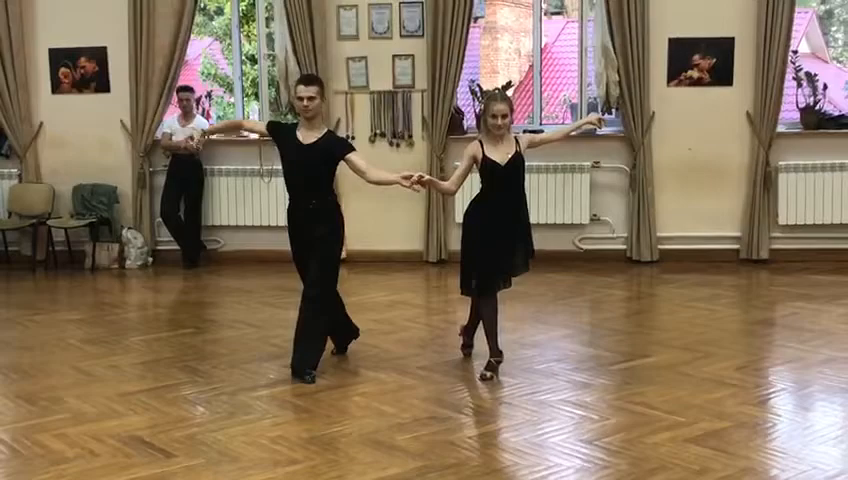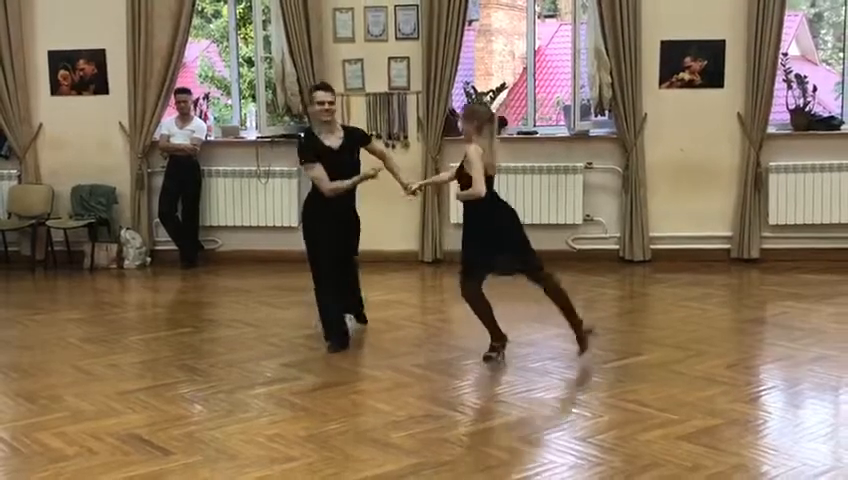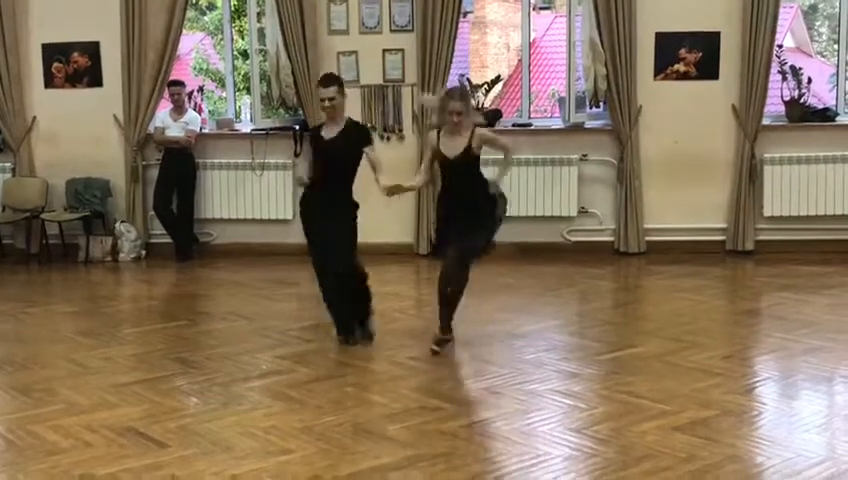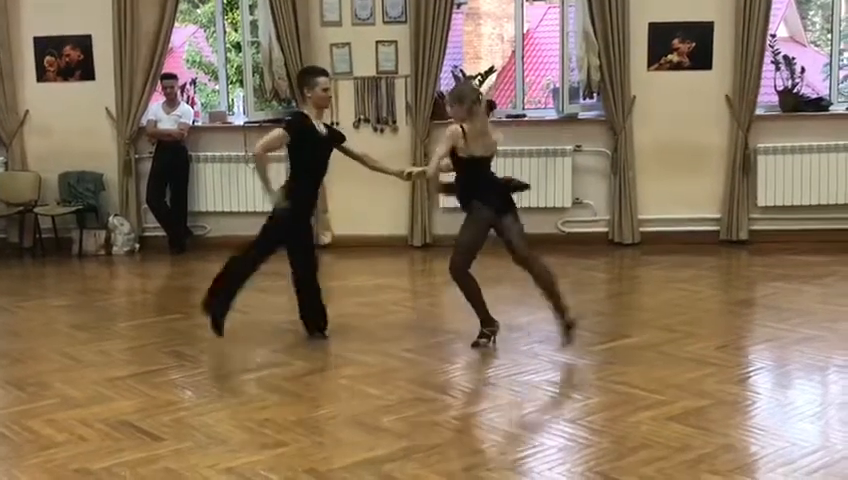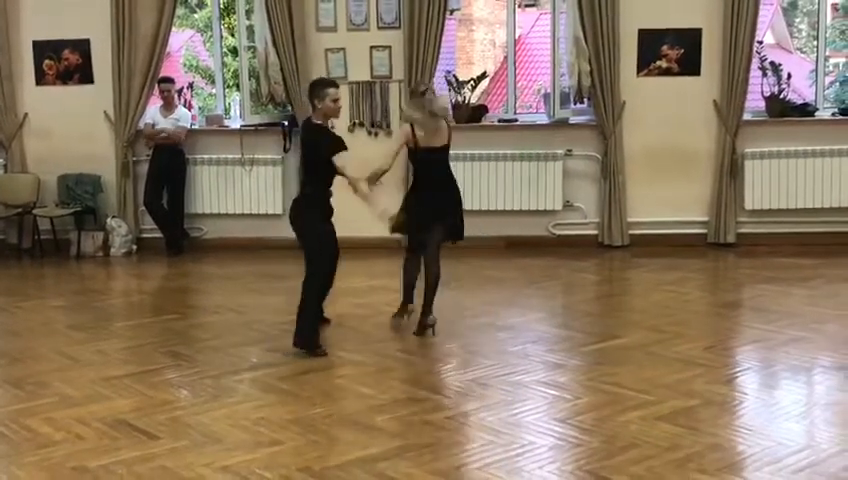
dt=1s
person 1, frame 1
left shoulder: (334, 143)
right shoulder: (282, 132)
left elbow: (368, 172)
right elbow: (243, 124)
left wrist: (399, 179)
right wrist: (204, 133)
left hip: (326, 220)
right hip: (297, 219)
left knee: (317, 289)
right knee: (318, 285)
left ankle: (304, 363)
right ankle: (344, 333)
person 1, frame 2
left shoulder: (354, 135)
right shoulder: (308, 146)
left elbow: (383, 155)
right elbow: (327, 189)
left wrist: (403, 182)
right wrist: (361, 178)
left hip: (347, 211)
right hip: (319, 215)
left knee: (347, 265)
right knee: (325, 270)
left ankle: (353, 307)
right ankle: (336, 333)
person 1, frame 3
left shoulder: (356, 131)
right shoulder: (314, 132)
left elbow: (374, 161)
left wrist: (381, 180)
right wrist: (304, 174)
left hip: (342, 208)
right hip: (312, 206)
left knee: (344, 268)
right knee: (324, 269)
left ankle: (360, 320)
right ankle: (346, 326)
person 1, frame 4
left shoulder: (328, 130)
right shoulder: (298, 123)
left elbow: (358, 156)
right elbow: (260, 151)
left wrist: (394, 171)
right wrist: (273, 191)
left hip: (301, 203)
right hip: (292, 203)
right knee: (304, 264)
person 1, frame 5
left shoulder: (311, 128)
right shoulder: (327, 137)
right elbow: (347, 173)
left hip: (317, 207)
right hip: (312, 210)
left knee: (325, 260)
right knee: (322, 264)
left ankle: (312, 312)
right ankle: (306, 336)
person 2, frame 1
left shoulder: (522, 142)
right shoulder: (476, 148)
left elbow: (557, 135)
right elbow: (451, 187)
left wrist: (585, 121)
right wrist: (431, 182)
left hip: (512, 222)
right hip: (483, 222)
left knee: (488, 284)
right knee: (485, 285)
left ankle: (469, 330)
right ankle: (494, 354)
person 2, frame 2
left shoulder: (473, 150)
right shoulder: (484, 149)
left elbow: (479, 191)
right elbow: (455, 173)
left wrist: (464, 195)
right wrist: (424, 182)
left hip: (485, 226)
right hip: (500, 221)
left knee: (469, 288)
right knee: (536, 274)
left ankle: (498, 339)
right ankle: (577, 328)
person 2, frame 3
left shoulder: (480, 134)
right shoulder: (435, 138)
left elbow: (507, 150)
right elbow: (423, 177)
left wrist: (497, 180)
right wrist: (401, 188)
left hip: (478, 207)
right hip: (452, 207)
left knee: (460, 266)
right knee: (450, 268)
left ankle: (447, 325)
right ankle: (445, 328)
person 2, frame 4
left shoulder: (455, 131)
right shoulder: (484, 129)
left elbow: (433, 171)
left wrist: (431, 173)
right wrist: (421, 170)
left hip: (481, 206)
right hip: (498, 199)
left knee: (458, 268)
right knee: (527, 258)
left ankle: (488, 324)
right ankle: (562, 314)
person 2, frame 5
left shoulder: (408, 128)
right shoulder: (444, 119)
left elbow: (386, 166)
left wrist: (366, 182)
left hip: (423, 195)
right hip: (446, 192)
left knee: (414, 250)
right knee: (432, 254)
left ankle: (406, 304)
right ankle: (426, 314)
person 3, frame 1
left shoulder: (201, 123)
right shoulder: (170, 121)
left elbow: (196, 148)
right elbow: (163, 144)
left wrist: (173, 146)
right wrist: (184, 143)
left hip: (193, 167)
right hip: (175, 166)
left knee: (192, 212)
right knee: (167, 211)
left ankle: (192, 254)
right ankle: (192, 246)
person 3, frame 2
left shoulder: (199, 125)
right shoulder: (167, 123)
left elbow: (194, 150)
right elbow: (161, 145)
left wrist: (172, 148)
right wrist: (182, 146)
left hip: (190, 169)
right hip: (173, 168)
left knee: (190, 213)
right knee: (165, 211)
left ankle: (189, 254)
right ankle: (190, 246)
person 3, frame 3
left shoulder: (193, 117)
right shoulder: (161, 115)
left elbow: (188, 142)
right elbow: (156, 138)
left wrist: (167, 140)
right wrist: (178, 139)
left hip: (185, 161)
right hip: (168, 160)
left knee: (185, 205)
right knee: (160, 204)
left ankle: (184, 246)
right ankle: (185, 239)
person 3, frame 4
left shoulder: (186, 110)
right shoulder: (155, 108)
left elbow: (181, 135)
right elbow: (149, 131)
left wrist: (159, 134)
right wrist: (170, 132)
left hip: (178, 154)
right hip: (161, 153)
left knee: (178, 198)
right knee: (153, 198)
left ankle: (177, 239)
right ankle: (179, 232)
person 3, frame 5
left shoulder: (183, 113)
right shoulder: (152, 111)
left elbow: (178, 138)
right elbow: (146, 134)
left wrist: (157, 138)
right wrist: (163, 131)
left hip: (175, 157)
right hip: (158, 157)
left knee: (175, 200)
right knee: (150, 200)
left ankle: (174, 241)
right ankle: (176, 234)
